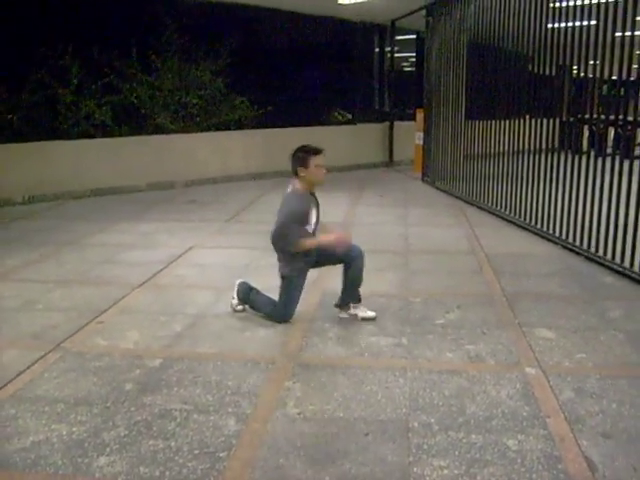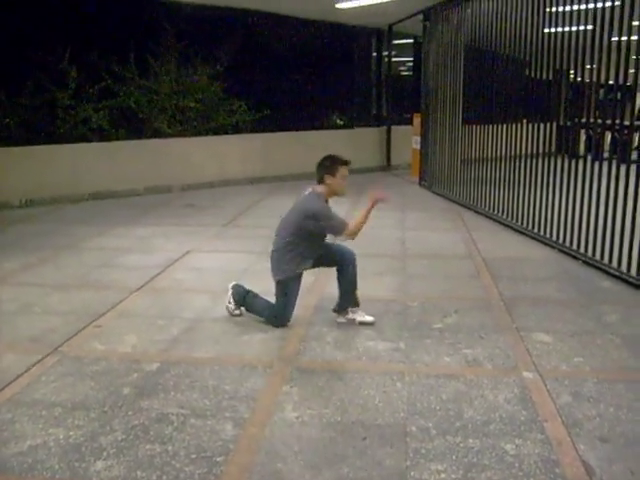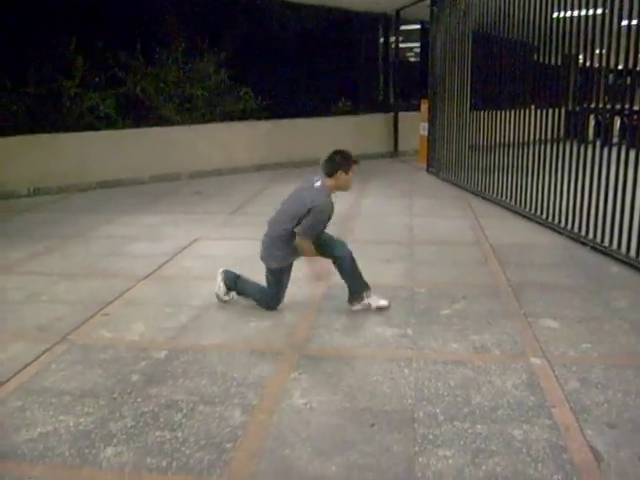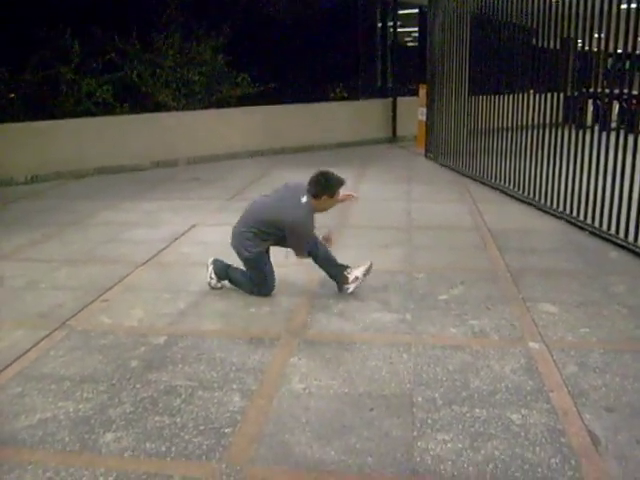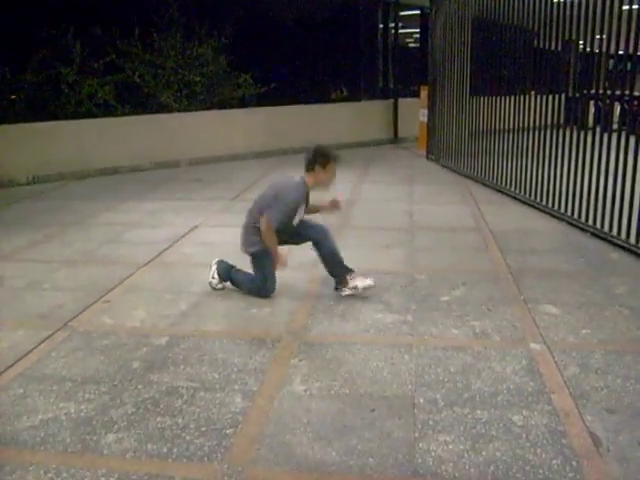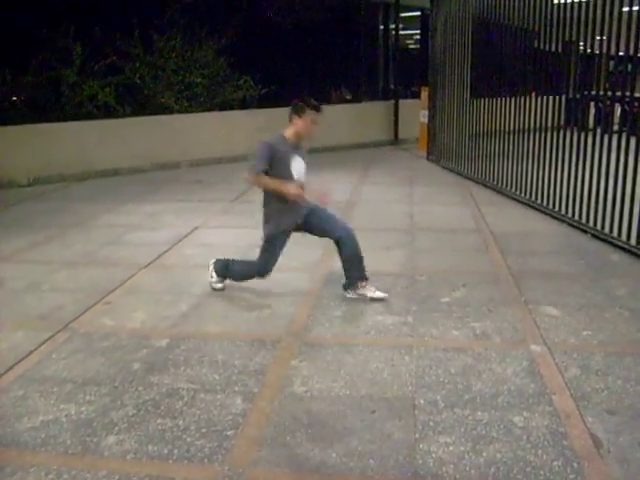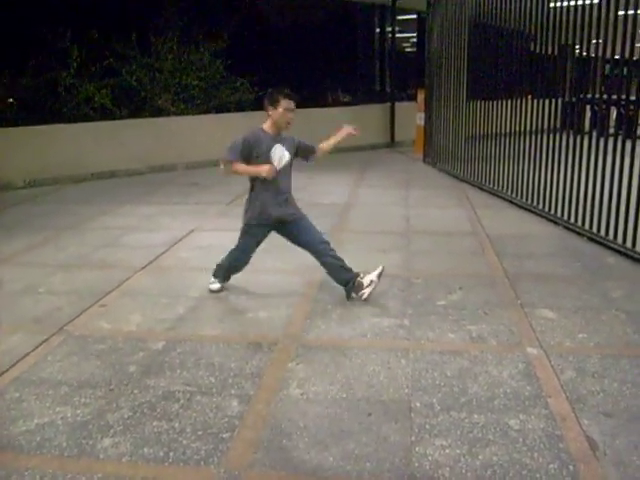
dt=0.2s
person 1, frame 1
left shoulder: (305, 189)
right shoulder: (293, 207)
right elbow: (295, 244)
right wrist: (328, 239)
left hip: (312, 249)
right hip: (294, 261)
left knee: (355, 254)
right knee: (282, 315)
left ankle: (348, 305)
right ankle: (243, 292)
person 1, frame 2
left shoulder: (315, 194)
right shoulder: (317, 208)
right elbow: (349, 233)
right wrist: (371, 205)
left hip: (304, 249)
right hip: (288, 261)
left knee: (347, 257)
right knee: (280, 320)
left ankle: (348, 309)
right ankle: (239, 295)
person 1, frame 3
left shoulder: (316, 183)
right shoulder: (322, 203)
right elbow: (301, 241)
left hip: (290, 231)
right hip: (279, 248)
left knee: (340, 250)
right knee: (271, 302)
left ankle: (359, 298)
right ankle: (229, 280)
person 1, frame 4
left shoulder: (303, 189)
right shoulder: (302, 221)
right elbow: (300, 252)
left wrist: (340, 199)
right wrist: (323, 244)
left hip: (262, 227)
right hip: (248, 238)
left knee: (309, 240)
right knee: (265, 288)
left ankle: (343, 277)
right ankle: (220, 269)
person 1, frame 5
left shoulder: (302, 185)
right shoulder: (291, 194)
left elbow: (302, 209)
right elbow: (266, 226)
left wrist: (324, 208)
right wrist: (276, 254)
right hip: (257, 235)
left knee: (319, 233)
right knee: (264, 290)
left ankle: (346, 281)
right ankle: (222, 270)
person 1, frame 6
left shoulder: (298, 148)
right shoulder: (272, 145)
right elbow: (252, 176)
right wrist: (286, 189)
left hip: (302, 209)
right hip: (279, 217)
left knee: (345, 234)
right knee: (262, 269)
left ankle: (358, 284)
right ankle: (220, 268)
person 1, frame 7
left shoulder: (289, 141)
right shoulder: (251, 139)
left elbow: (317, 152)
right elbow: (227, 165)
left wrist: (342, 135)
right wrist: (256, 170)
left hip: (287, 210)
right hip: (259, 213)
left knee: (319, 245)
right knee: (241, 257)
left ankle: (354, 285)
right ankle: (220, 276)
